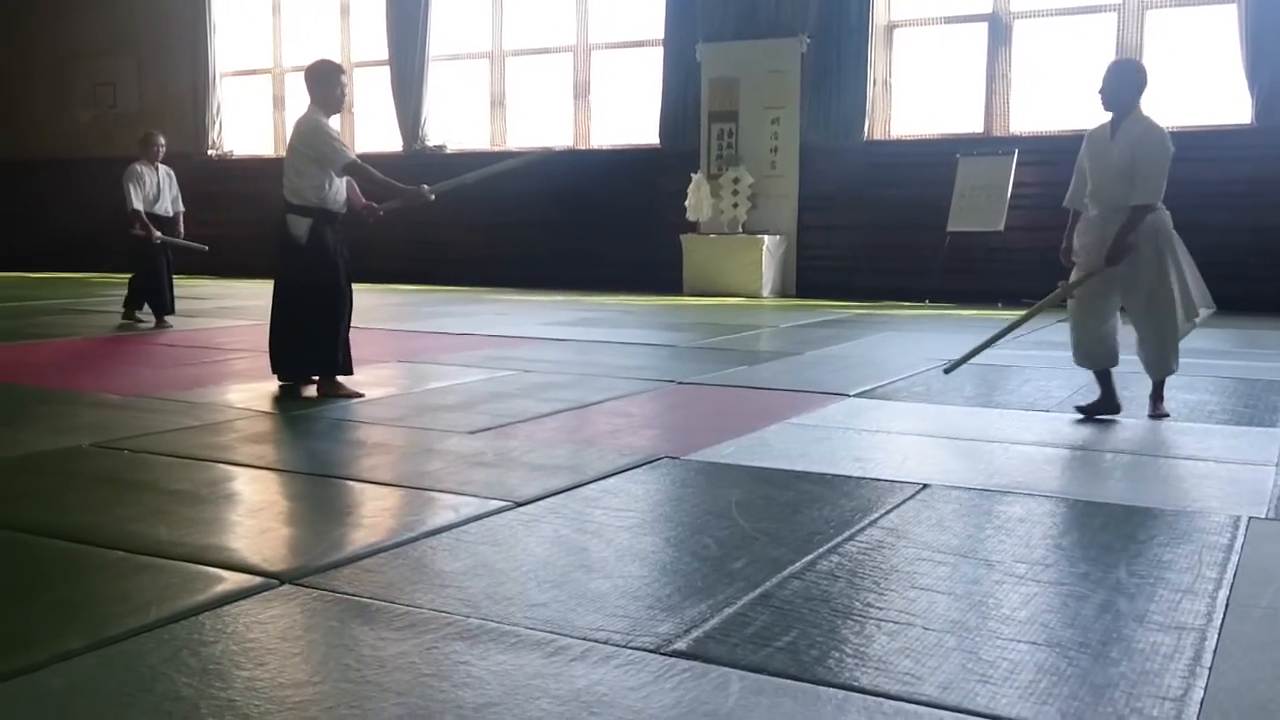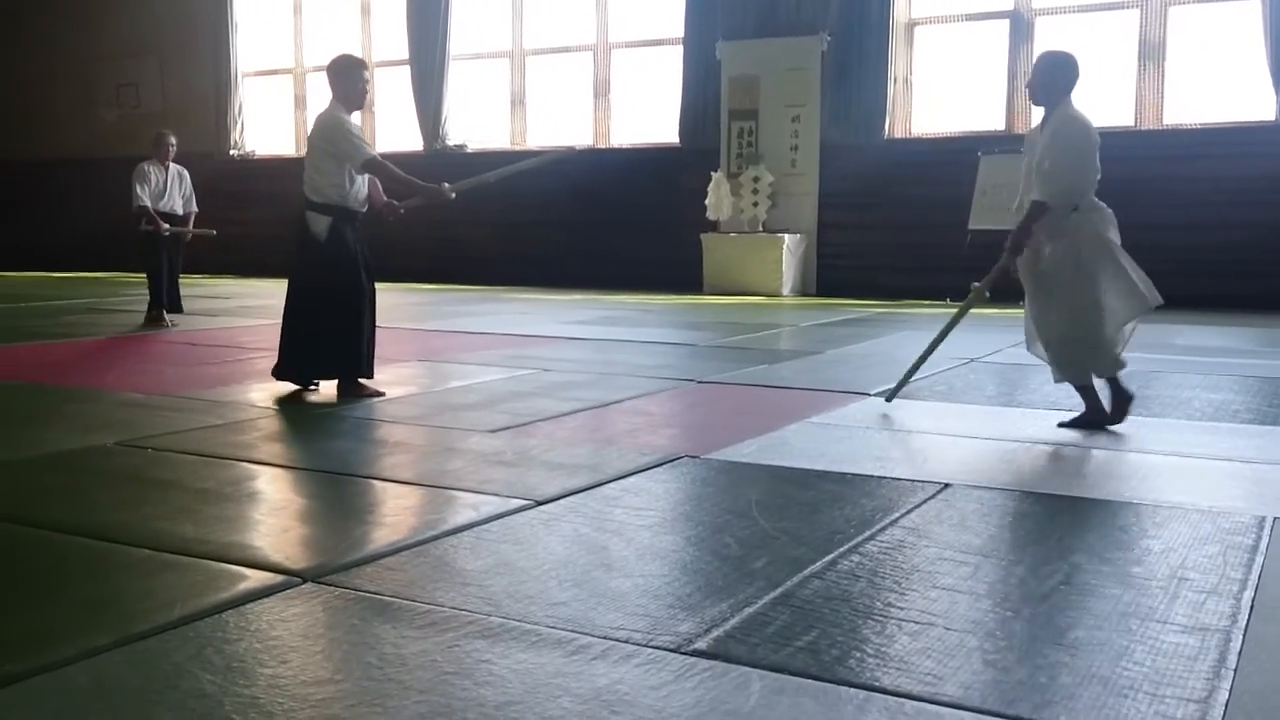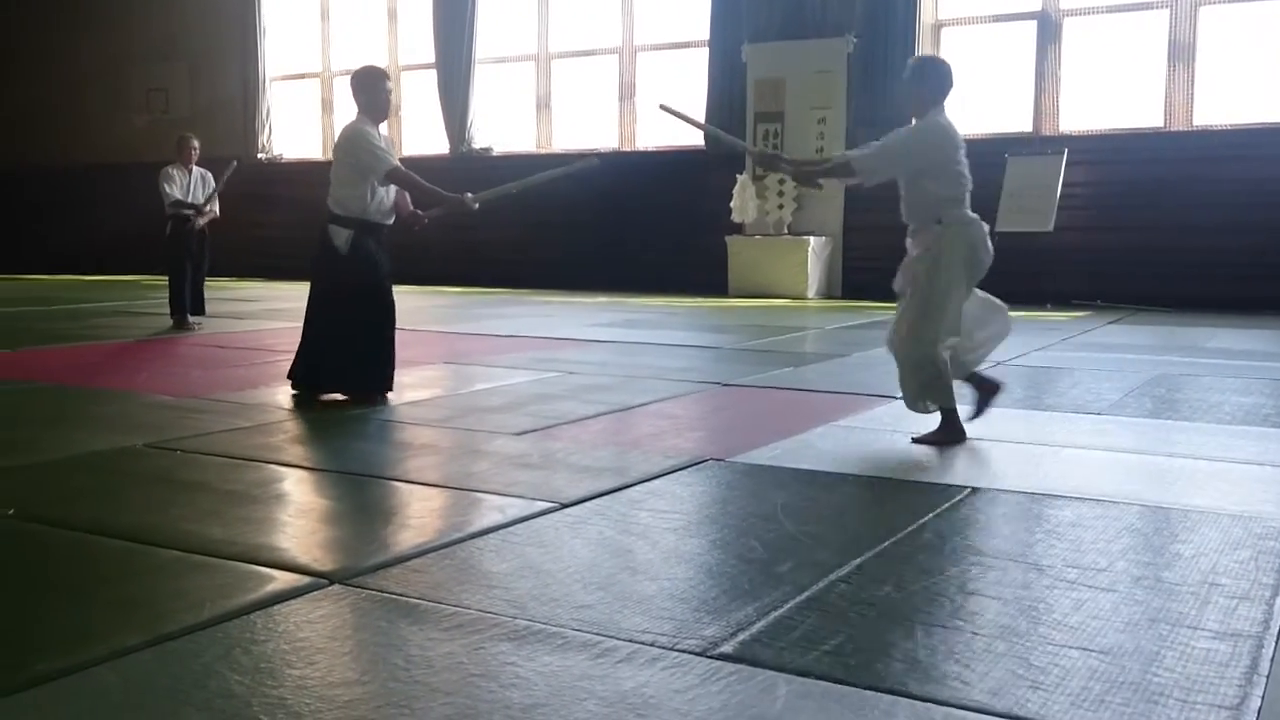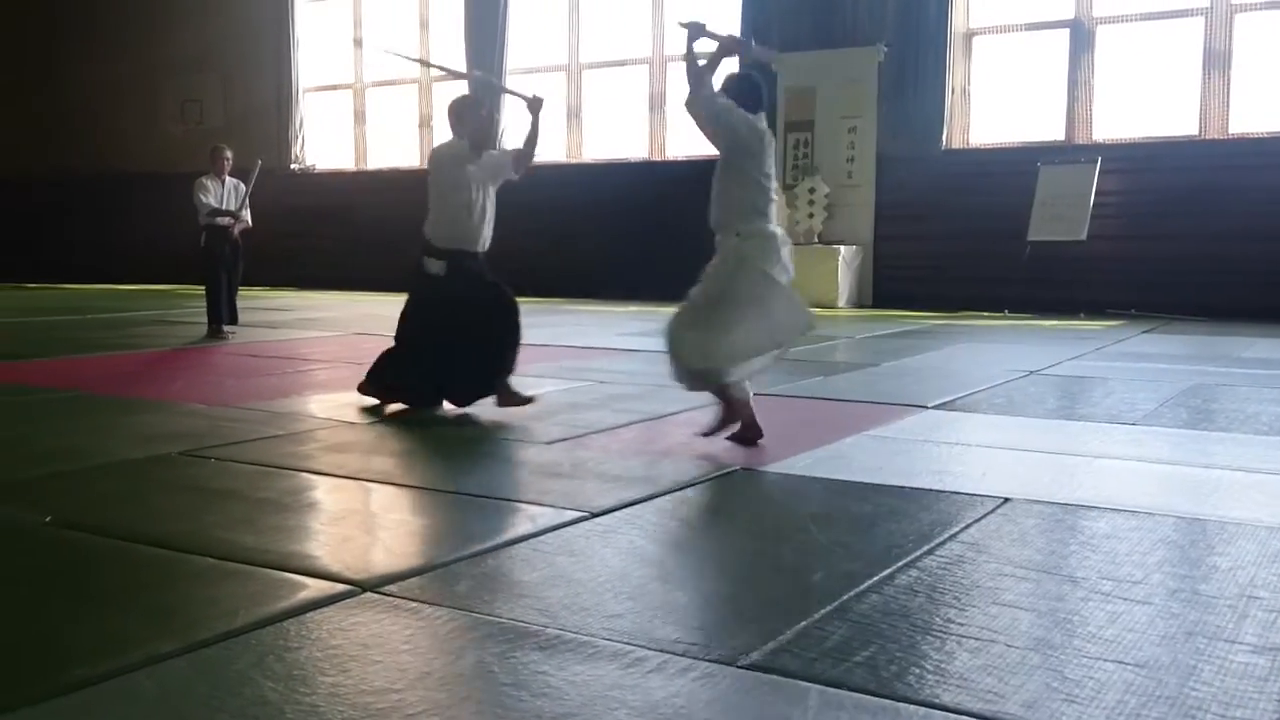
dt=0.4s
person 1, frame 1
left shoulder: (1151, 136)
right shoulder: (1094, 137)
left elbow: (1147, 196)
right elbow: (1079, 191)
left wrist: (1121, 239)
right wrist: (1070, 238)
left hip: (1140, 234)
right hip: (1098, 232)
left knee: (1152, 318)
right knee: (1088, 314)
left ankle: (1157, 394)
right ankle: (1107, 394)
person 1, frame 2
left shoulder: (1073, 128)
right shoulder: (1038, 134)
left elbow: (1052, 190)
left wrist: (1019, 237)
right wrist: (1020, 239)
left hip: (1077, 232)
right hip: (1046, 235)
left knee: (1078, 323)
right knee: (1049, 327)
left ankle: (1117, 393)
right ankle: (1094, 406)
person 1, frame 3
left shoulder: (930, 134)
right shoulder: (928, 133)
left elbow: (866, 165)
right elbow: (870, 165)
left wrist: (805, 169)
right wrist: (808, 169)
left hip: (947, 242)
right hip: (938, 242)
left knee: (915, 338)
right knee: (922, 335)
left ankle: (950, 425)
right ankle: (981, 383)
person 1, frame 4
left shoulder: (750, 133)
right shoulder: (751, 133)
left elbow: (702, 101)
right elbow: (704, 103)
left wrist: (697, 51)
right wrist: (711, 51)
left hip: (747, 252)
right hip: (758, 247)
left knee: (693, 333)
right knee: (725, 339)
left ankle: (734, 408)
right ankle: (747, 421)
person 2, frame 1
left shoulder: (318, 127)
right shoulder: (313, 127)
left elbow: (343, 175)
right elbow: (355, 168)
left wrist: (359, 204)
right wrist: (405, 192)
left hip: (314, 226)
right hip: (311, 227)
left knee: (303, 299)
right knee: (329, 299)
left ankle: (295, 368)
right ankle: (326, 376)
person 2, frame 2
left shoulder: (343, 124)
right shoulder: (334, 123)
left elbow: (366, 173)
right elbow: (376, 165)
left wrist: (380, 201)
right wrist: (426, 190)
left hip: (334, 224)
right hip: (330, 225)
left knee: (315, 299)
right knee: (349, 299)
left ankle: (297, 368)
right ankle: (349, 377)
person 2, frame 3
left shoulder: (380, 140)
right shoulder: (357, 136)
left elbow: (396, 185)
right elbow: (401, 177)
left wrist: (408, 210)
right wrist: (448, 199)
left hip: (367, 238)
right hip: (351, 238)
left knee: (332, 311)
right knee: (369, 311)
left ankle: (315, 381)
right ankle: (357, 384)
person 2, frame 4
left shoulder: (489, 159)
right shoulder: (445, 155)
left elbow: (520, 162)
right elbow: (479, 144)
left wrist: (535, 119)
left hip: (466, 264)
right hip: (446, 266)
person 3, frame 1
left shoulder: (168, 173)
right shoulder: (135, 171)
left elbow: (176, 203)
right elbow: (135, 206)
left wrist: (179, 225)
right wrist: (150, 229)
left hip: (164, 226)
right hip: (145, 227)
left knee: (146, 271)
right knee: (157, 271)
left ankle: (130, 309)
right ankle: (161, 316)
person 3, frame 2
left shoulder: (181, 173)
right shoulder: (144, 170)
left elbow: (190, 204)
right elbow: (141, 202)
left wrist: (189, 226)
right wrist: (157, 222)
left hip: (175, 226)
right hip: (153, 225)
left knee: (171, 270)
right knee: (158, 269)
left ankle: (156, 312)
right ankle: (157, 312)
person 3, frame 3
left shoulder: (205, 175)
right shoulder: (169, 173)
left elbow: (214, 208)
right elbow: (172, 200)
left wrist: (203, 218)
right wrist: (194, 207)
left hip: (199, 228)
right hip: (179, 226)
left knee: (197, 272)
right knee: (180, 272)
left ankle: (187, 314)
right ankle: (180, 315)
person 3, frame 4
left shoulder: (238, 186)
right shoulder: (203, 183)
left elbow: (246, 217)
right elbow: (208, 208)
left wrist: (237, 227)
right wrist: (230, 213)
left hip: (233, 237)
right hip: (213, 236)
left knee: (231, 282)
right knee: (216, 281)
left ankle: (221, 323)
right ankle: (216, 324)
